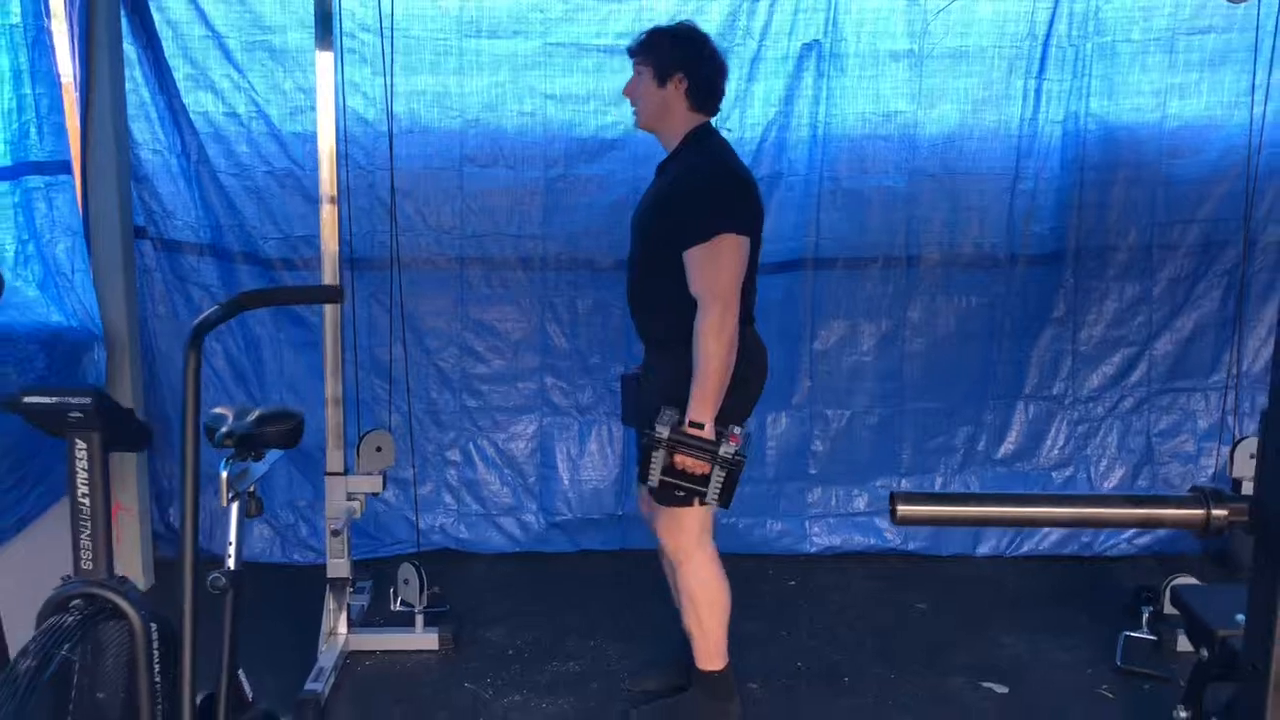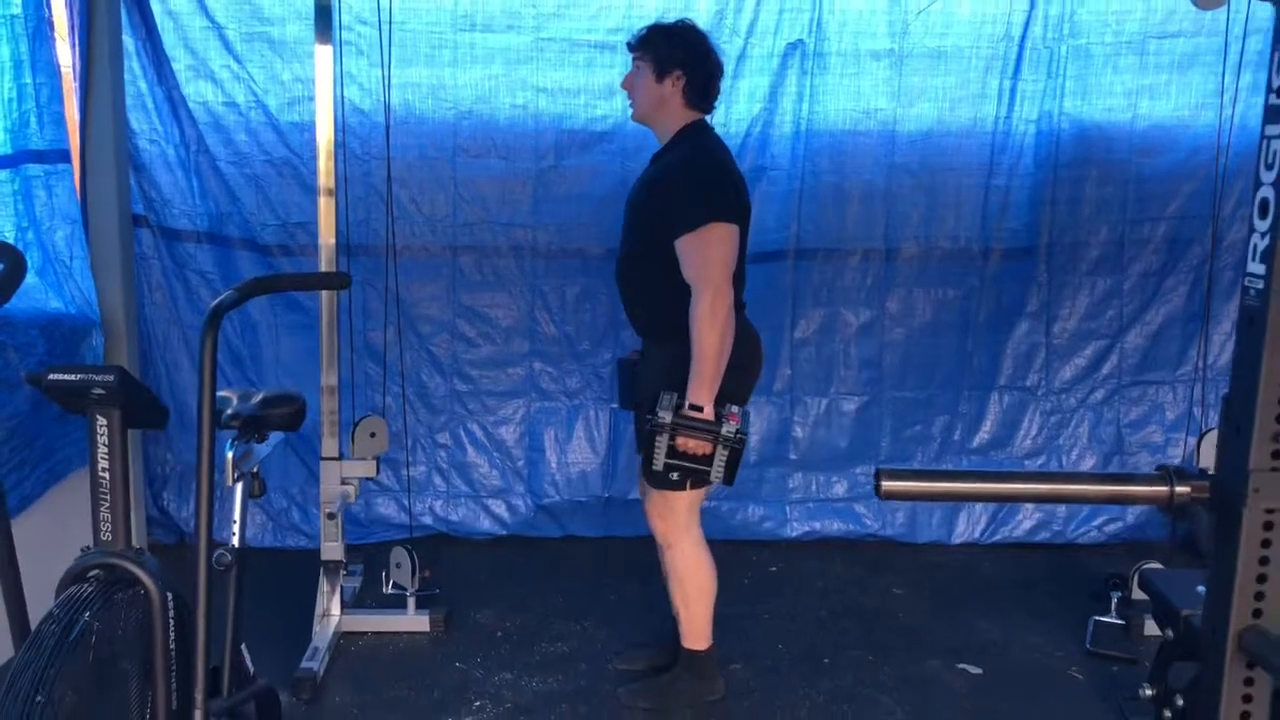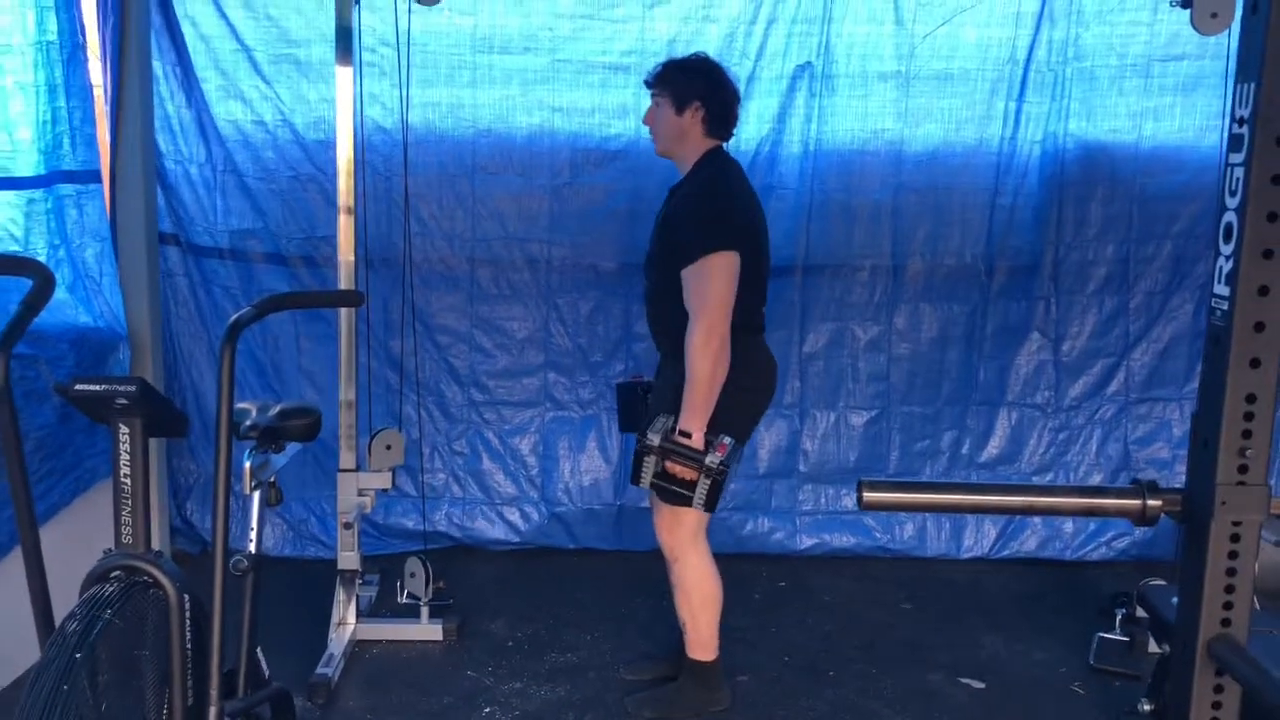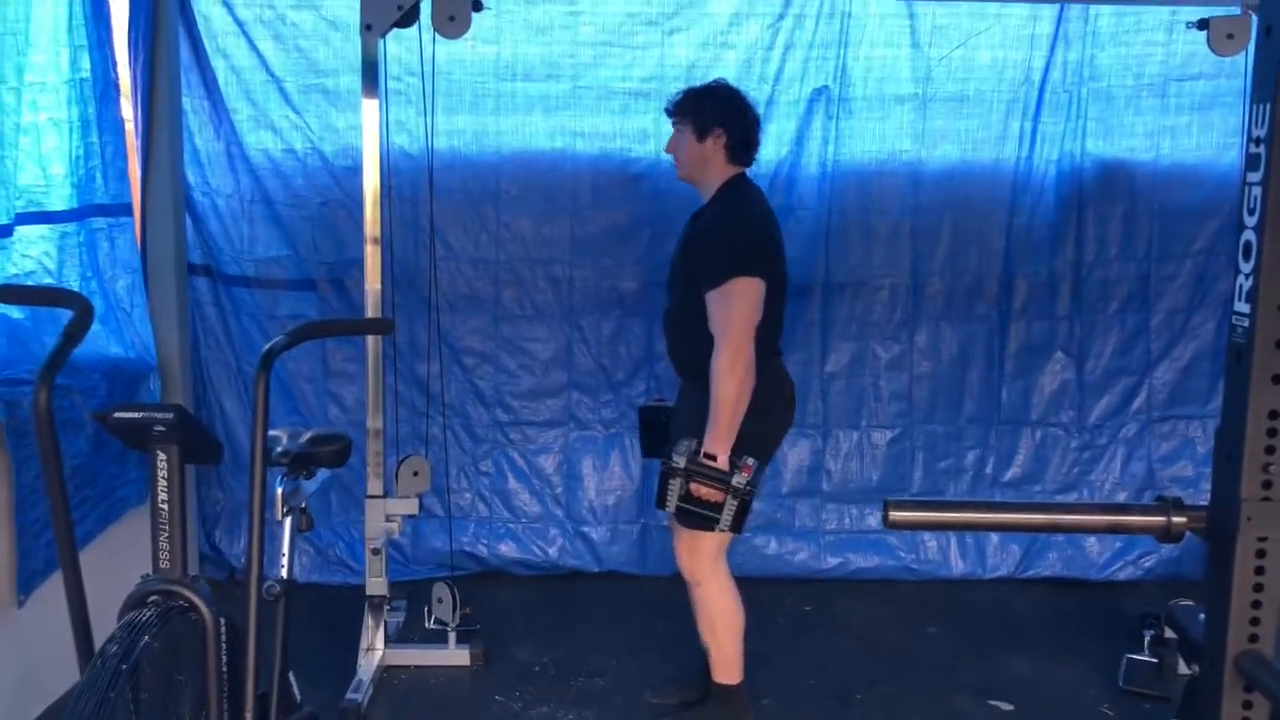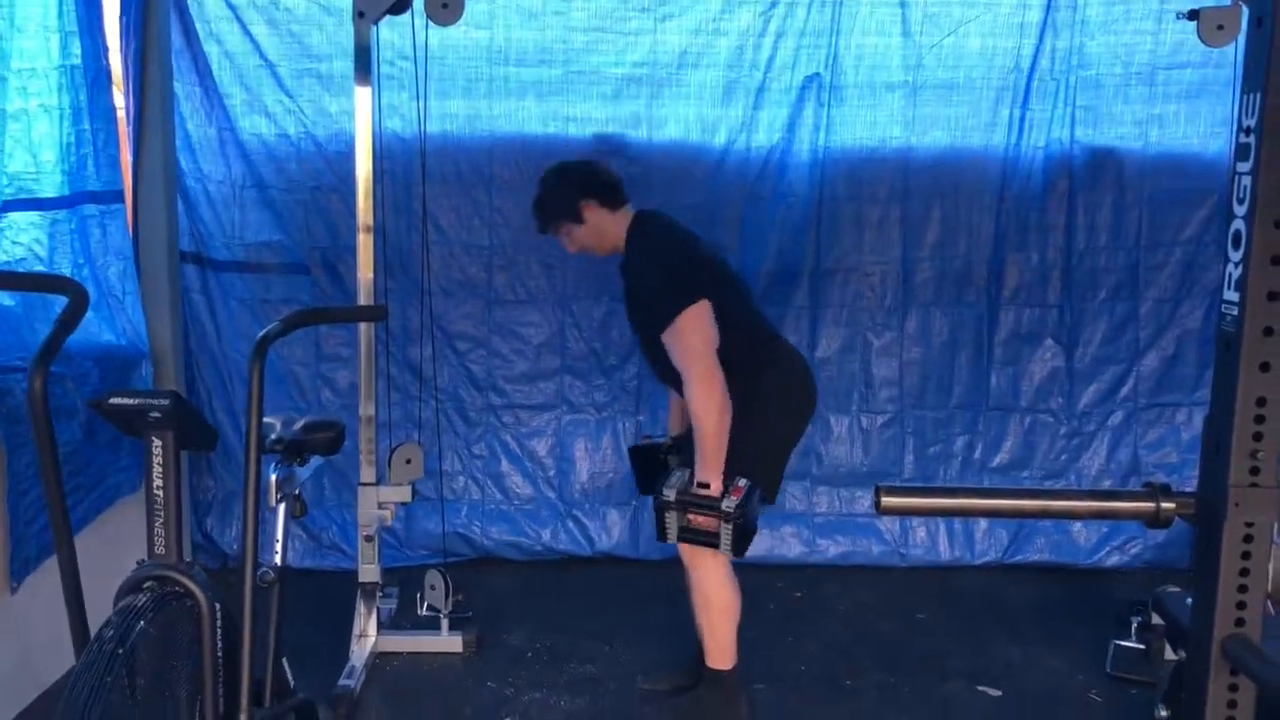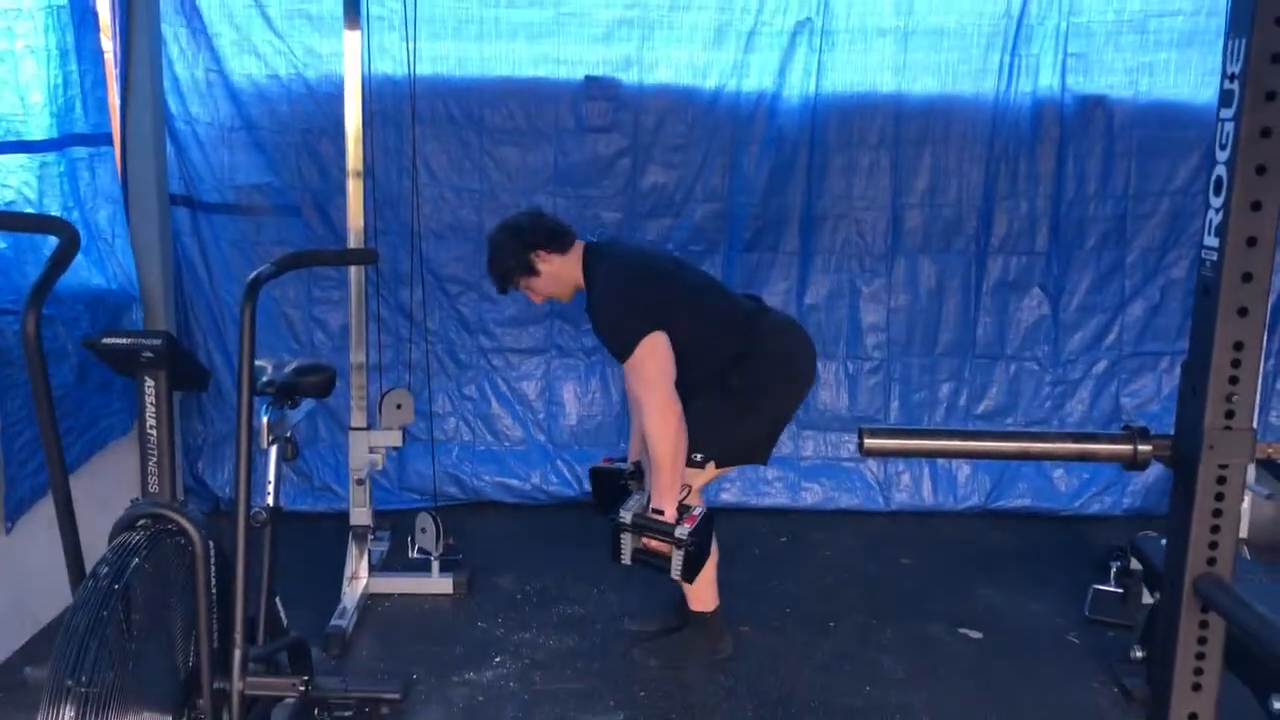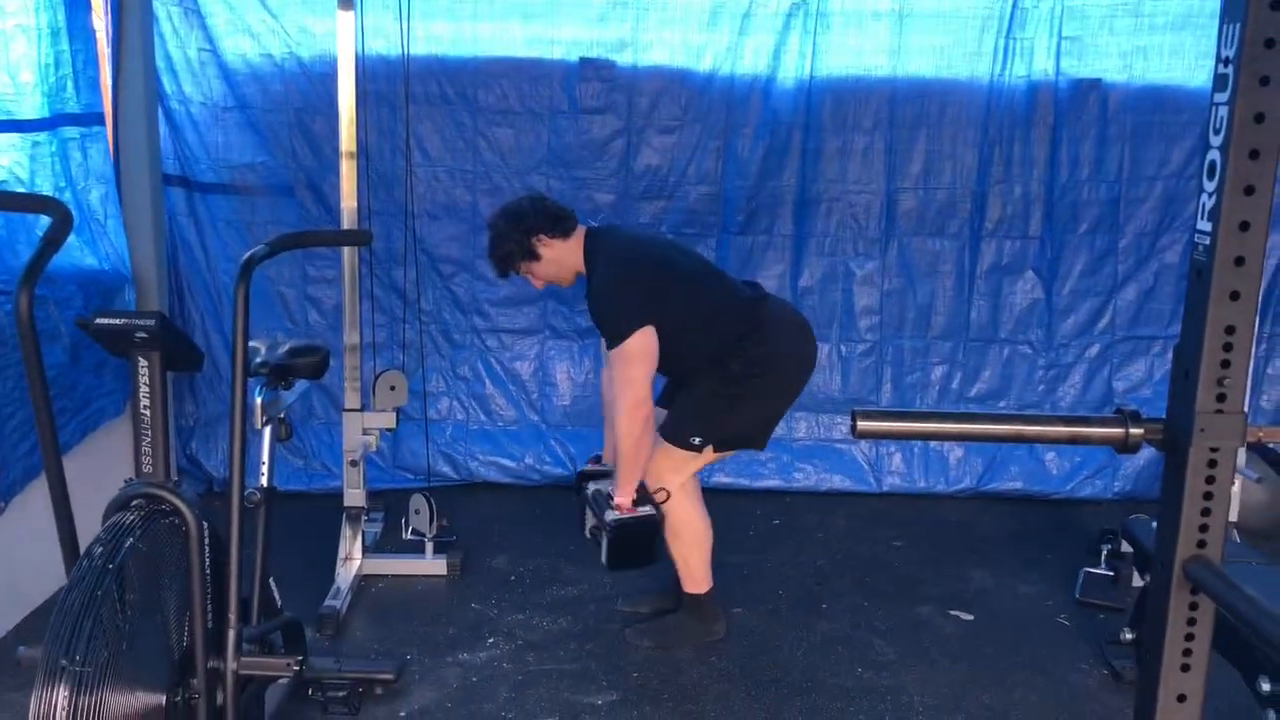
dt=0.7s
person 1, frame 1
left shoulder: (710, 177)
right shoulder: (685, 166)
left elbow: (719, 310)
left wrist: (701, 417)
left hip: (704, 374)
right hip: (676, 367)
left knee: (682, 532)
right knee: (664, 515)
right ankle: (698, 659)
person 1, frame 2
left shoulder: (698, 168)
right shoulder: (677, 159)
left elbow: (713, 294)
left wrist: (700, 400)
left hip: (697, 361)
right hip: (671, 354)
left knee: (671, 516)
right knee: (664, 505)
left ankle: (698, 669)
right ankle: (685, 640)
person 1, frame 3
left shoulder: (708, 197)
right shoulder: (709, 185)
left elbow: (711, 325)
left wrist: (692, 425)
right wrist: (671, 393)
left hip: (717, 381)
right hip: (701, 374)
left knee: (678, 528)
right knee: (672, 517)
right ankle: (691, 650)
person 1, frame 4
left shoulder: (734, 221)
right shoulder: (723, 212)
left elbow: (736, 348)
left wrist: (716, 448)
right wrist: (694, 419)
left hip: (735, 409)
right hip: (711, 398)
left knee: (699, 552)
right knee: (692, 541)
person 1, frame 5
left shoulder: (654, 260)
right shoulder: (652, 244)
left elbow: (703, 376)
right elbow: (688, 363)
left wrist: (708, 477)
right wrist: (676, 438)
left hip: (766, 398)
right hip: (755, 390)
left knee: (701, 541)
right ankle: (708, 661)
person 1, frame 6
left shoulder: (615, 295)
right shoulder: (611, 268)
left elbow: (662, 409)
right elbow: (646, 379)
left wrist: (664, 505)
right wrist: (636, 456)
left hip: (769, 369)
right hip: (759, 354)
left knee: (673, 486)
right knee: (665, 472)
left ankle: (706, 630)
right ankle: (694, 603)
person 1, frame 7
left shoulder: (615, 280)
right shoulder: (610, 254)
left elbow: (635, 405)
right elbow: (617, 370)
left wrist: (623, 494)
right wrist: (610, 458)
left hip: (770, 355)
right hip: (750, 340)
left knee: (664, 472)
right knee: (662, 452)
left ankle: (700, 612)
right ankle: (687, 587)
